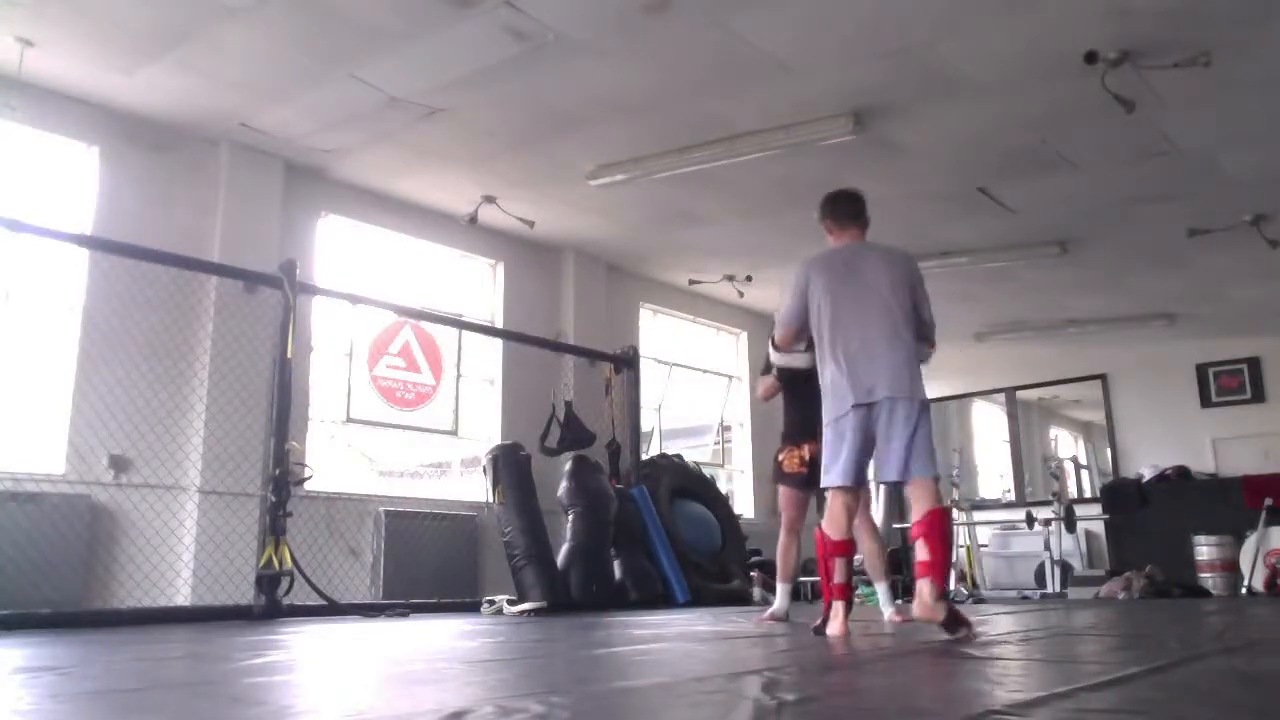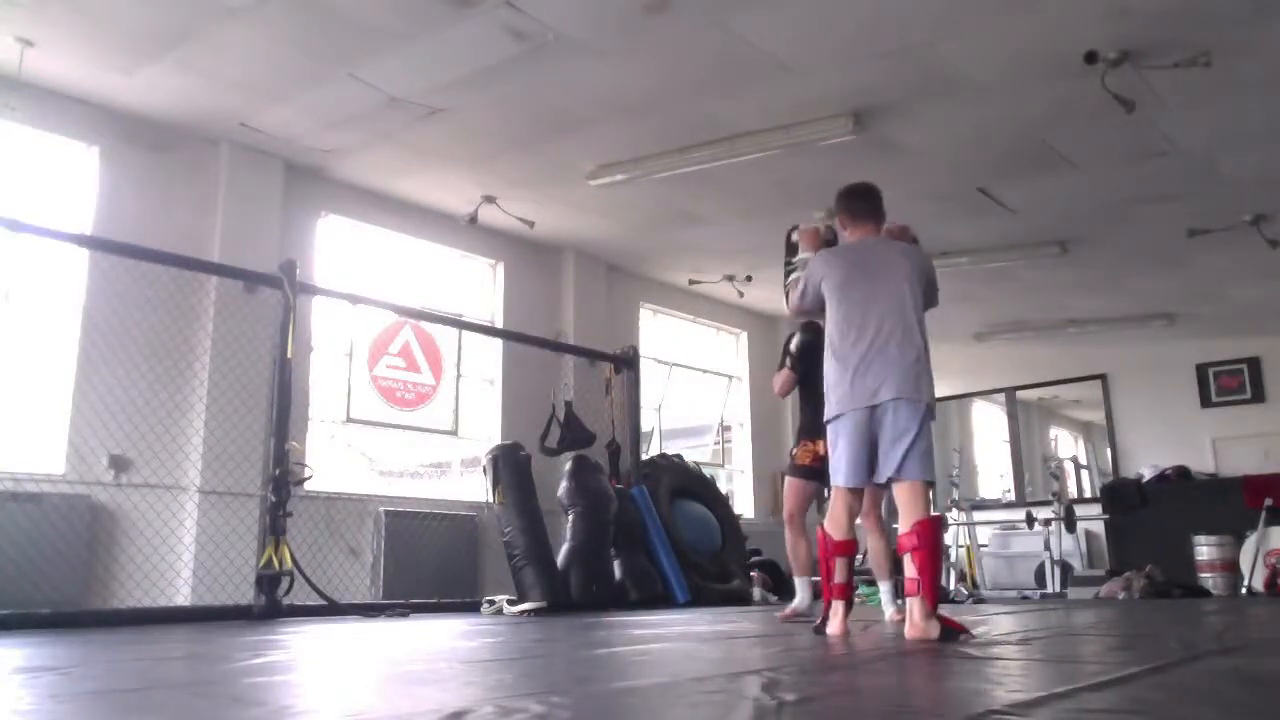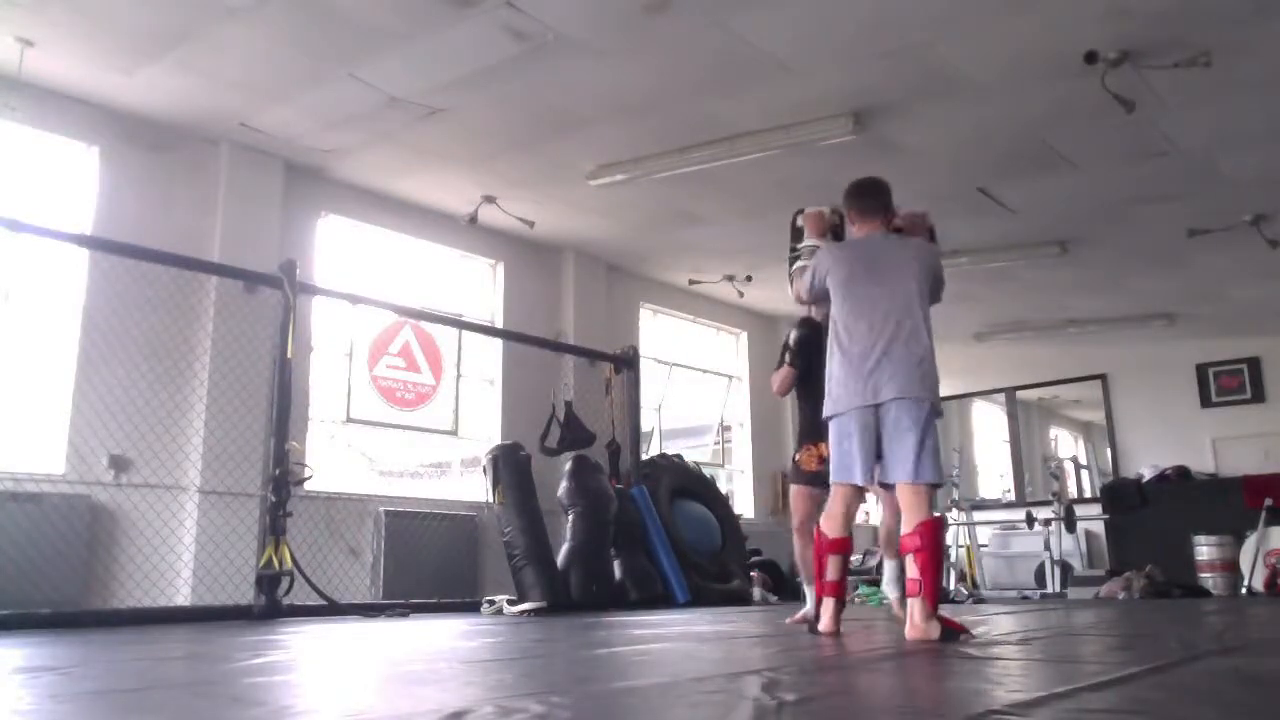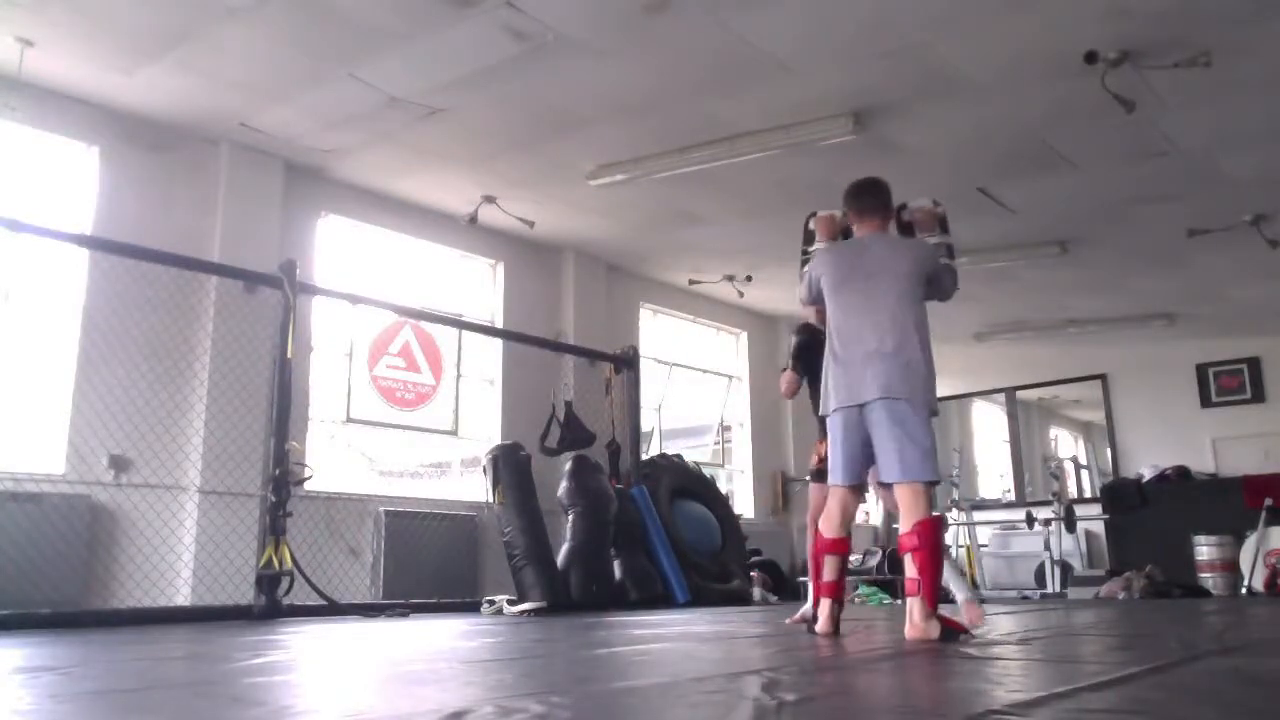
dt=0.2s
person 1, frame 1
left shoulder: (811, 270)
right shoulder: (900, 262)
left elbow: (783, 338)
right elbow: (926, 336)
left hip: (842, 395)
right hip: (899, 390)
left knee: (841, 499)
right knee: (922, 487)
left ankle: (837, 611)
right ankle: (930, 593)
person 1, frame 2
left shoulder: (826, 262)
right shoulder: (914, 257)
left elbow: (796, 306)
left hip: (847, 393)
right hip: (905, 388)
left knee: (844, 499)
right knee: (912, 496)
left ankle: (836, 610)
right ankle: (921, 612)
person 1, frame 3
left shoulder: (833, 256)
right shoulder: (921, 254)
left elbow: (800, 293)
left wrist: (811, 240)
left hip: (850, 392)
right hip: (909, 387)
left knee: (843, 495)
right knee: (914, 495)
left ankle: (828, 608)
right ankle: (920, 614)
person 1, frame 4
left shoulder: (828, 259)
right shoulder: (916, 252)
left elbow: (812, 307)
right elbow: (946, 286)
right wrist: (934, 236)
left hip: (844, 391)
right hip: (901, 388)
left knee: (840, 496)
right knee: (911, 494)
left ankle: (825, 608)
right ankle: (920, 613)
person 2, frame 1
right shoulder: (784, 346)
right elbow: (763, 392)
right wrist: (781, 368)
right hip: (796, 445)
left knee: (862, 519)
right knee: (790, 524)
left ankle: (887, 603)
right ankle: (781, 603)
person 2, frame 2
right shoulder: (801, 339)
right elbow: (780, 389)
right wrist: (795, 353)
right hip: (811, 440)
left knee: (871, 516)
right knee: (792, 514)
left ankle: (889, 602)
right ankle: (803, 597)
person 2, frame 3
right shoulder: (801, 336)
right elbow: (779, 387)
right wrist: (795, 349)
right hip: (813, 441)
left knee: (893, 498)
right knee: (800, 523)
left ankle: (891, 583)
right ankle: (813, 603)
person 2, frame 4
right shoulder: (809, 339)
right elbow: (787, 390)
right wrist: (797, 354)
right hip: (831, 438)
right knee: (815, 521)
right ankle: (815, 602)
